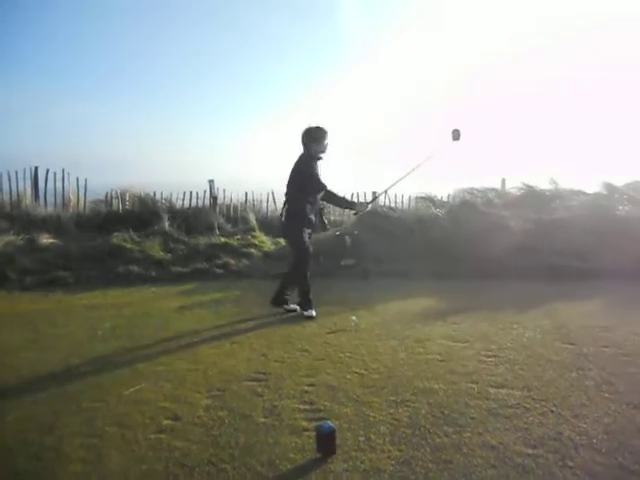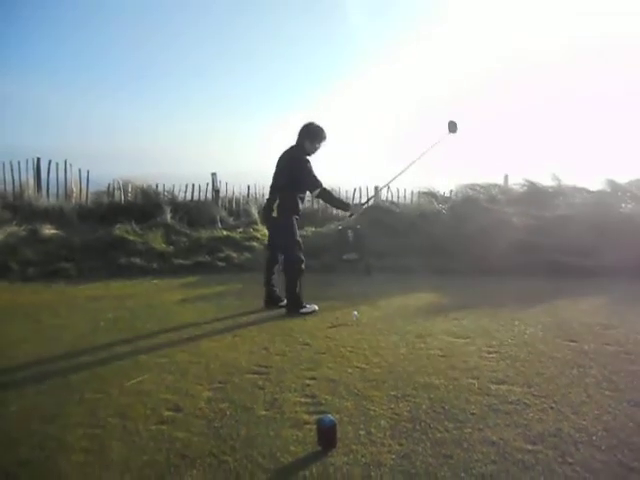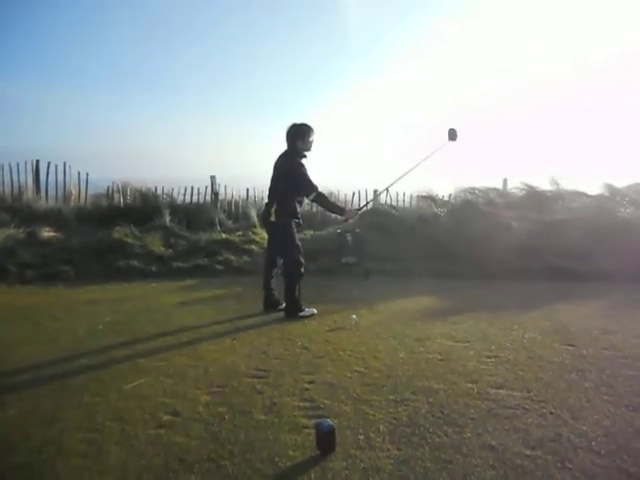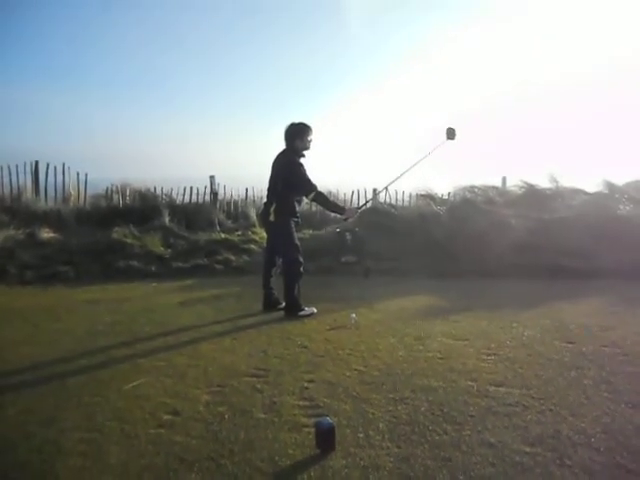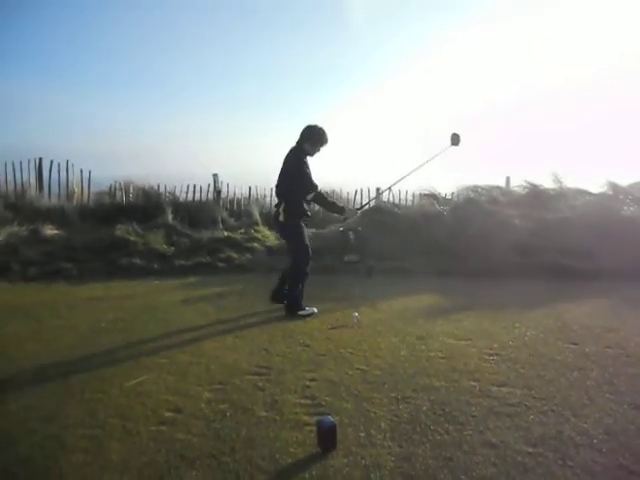
dt=0.7s
person 1, frame 1
left shoulder: (309, 163)
right shoulder: (306, 165)
right elbow: (324, 193)
left wrist: (320, 216)
right wrist: (353, 205)
left hip: (302, 218)
right hip: (294, 219)
left knee: (301, 260)
right knee: (303, 260)
left ankle: (281, 297)
right ankle: (306, 304)
person 1, frame 2
left shoulder: (291, 155)
right shoulder: (299, 160)
right elbow: (319, 191)
right wrist: (347, 207)
left hip: (275, 212)
right hip: (283, 214)
left knee: (274, 255)
right knee: (295, 258)
left ankle: (272, 298)
right ankle: (295, 304)
person 1, frame 3
left shoulder: (287, 159)
right shoulder: (293, 164)
right elbow: (314, 194)
right wrist: (342, 211)
left hip: (275, 216)
right hip: (282, 218)
left knee: (273, 259)
right knee: (294, 262)
left ankle: (271, 301)
right ankle: (294, 307)
person 1, frame 4
left shoulder: (285, 158)
right shoulder: (292, 163)
right elbow: (314, 194)
right wrist: (342, 210)
left hip: (274, 215)
right hip: (281, 218)
left knee: (272, 258)
right knee: (294, 261)
left ankle: (270, 300)
right ankle: (293, 306)
person 1, frame 5
left shoulder: (296, 158)
right shoulder: (297, 162)
right elbow: (314, 194)
right wrist: (342, 210)
left hip: (296, 215)
right hip: (291, 217)
left knee: (299, 258)
right knee: (302, 259)
left ankle: (280, 293)
right ankle: (294, 305)
